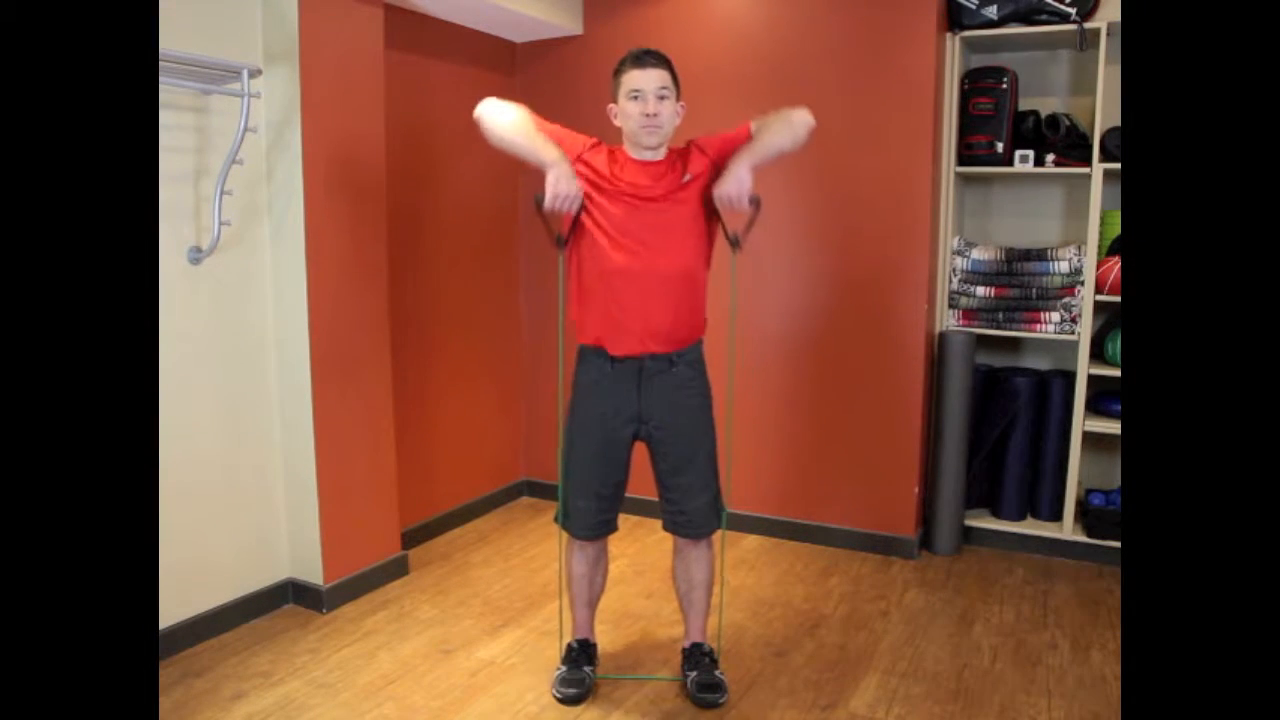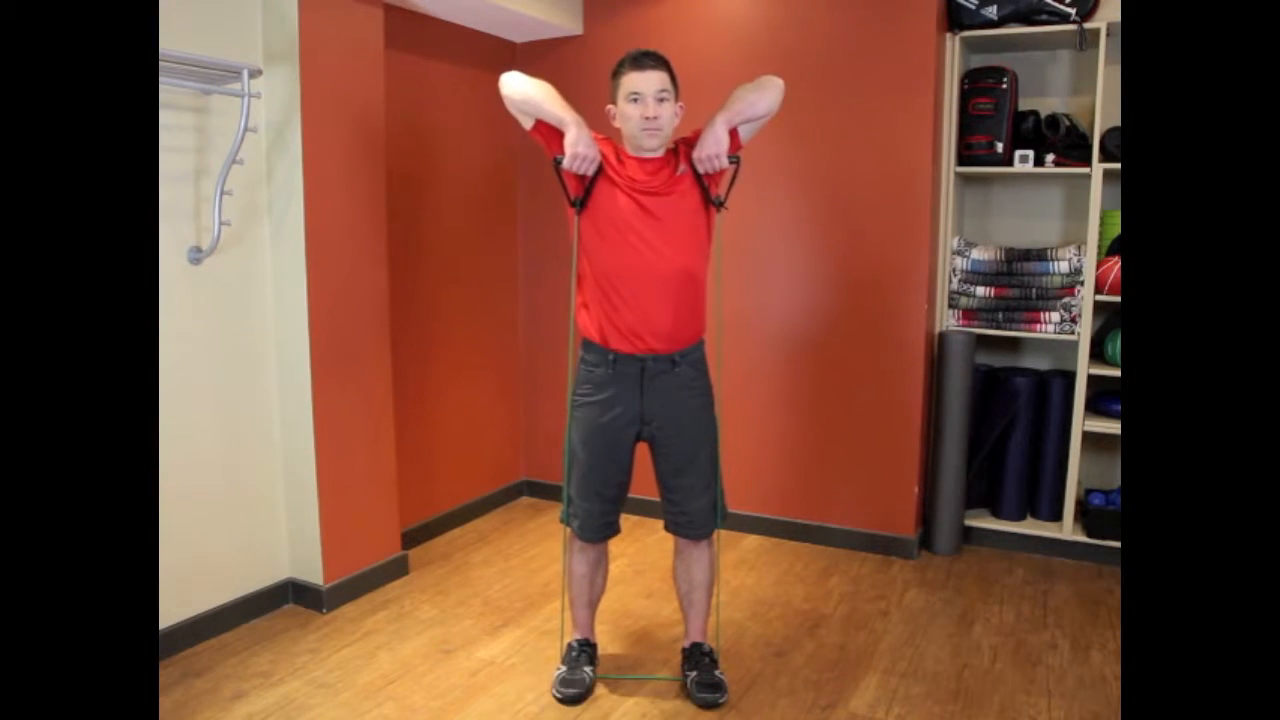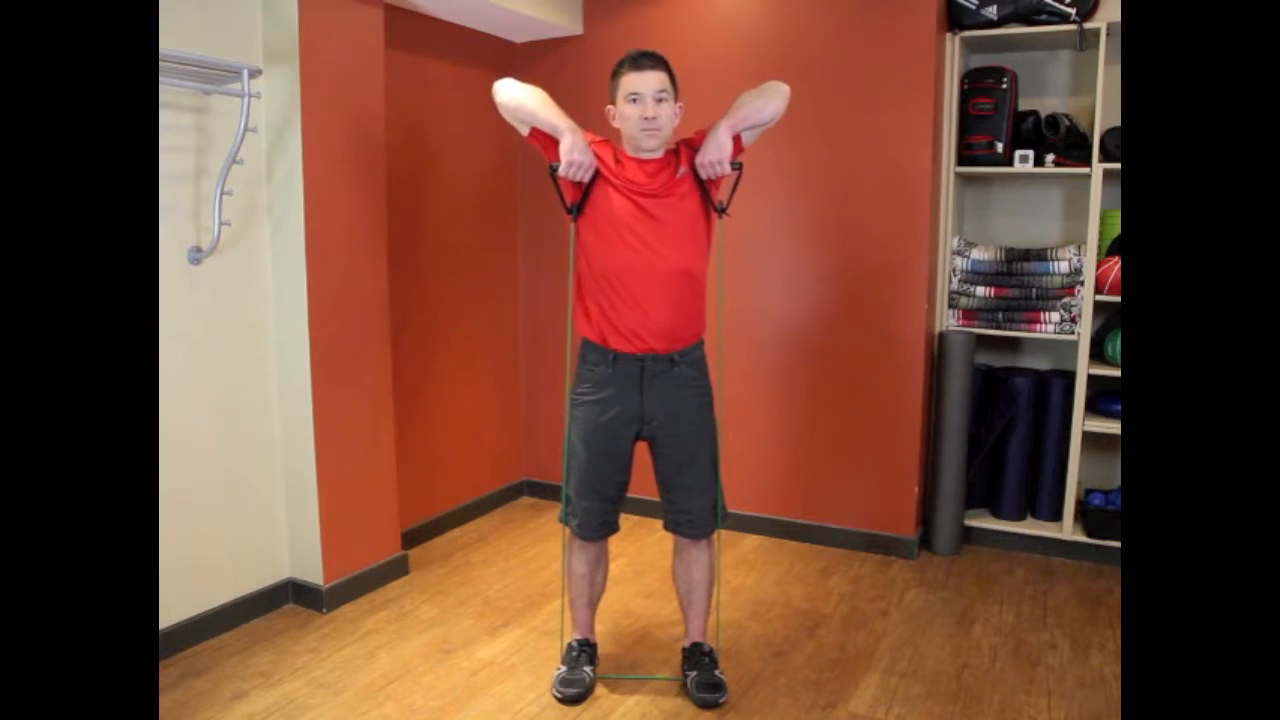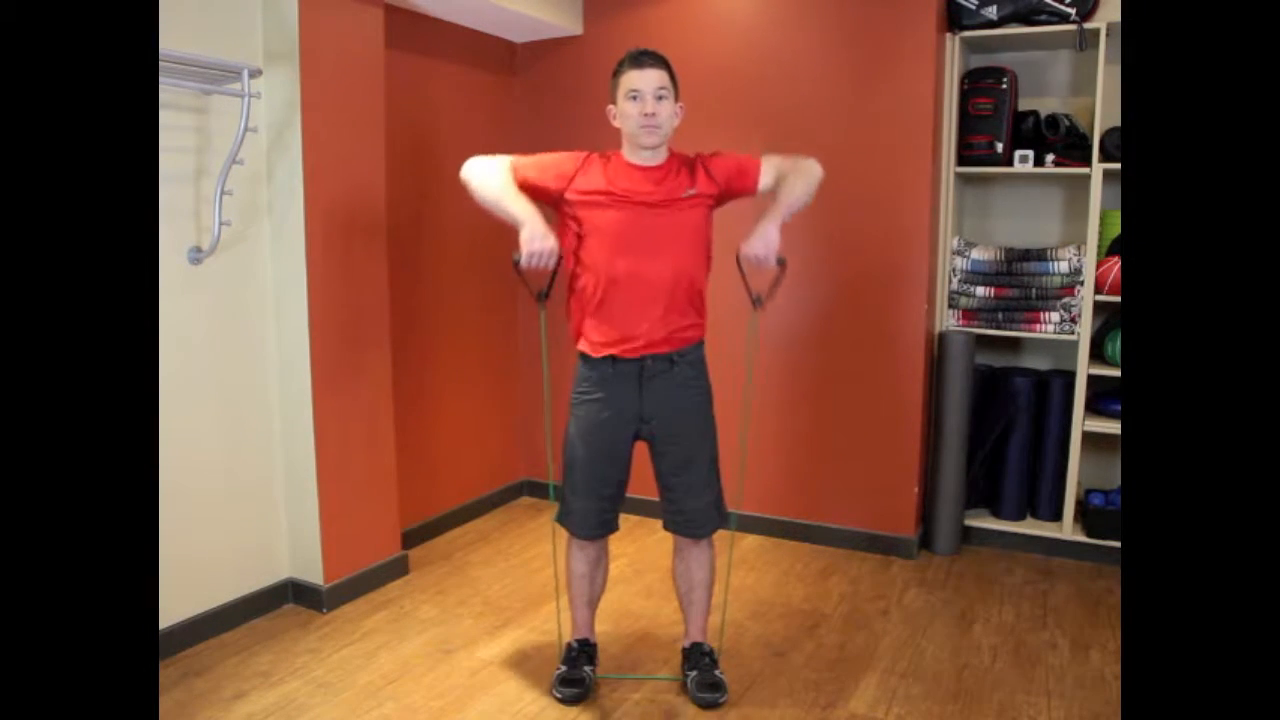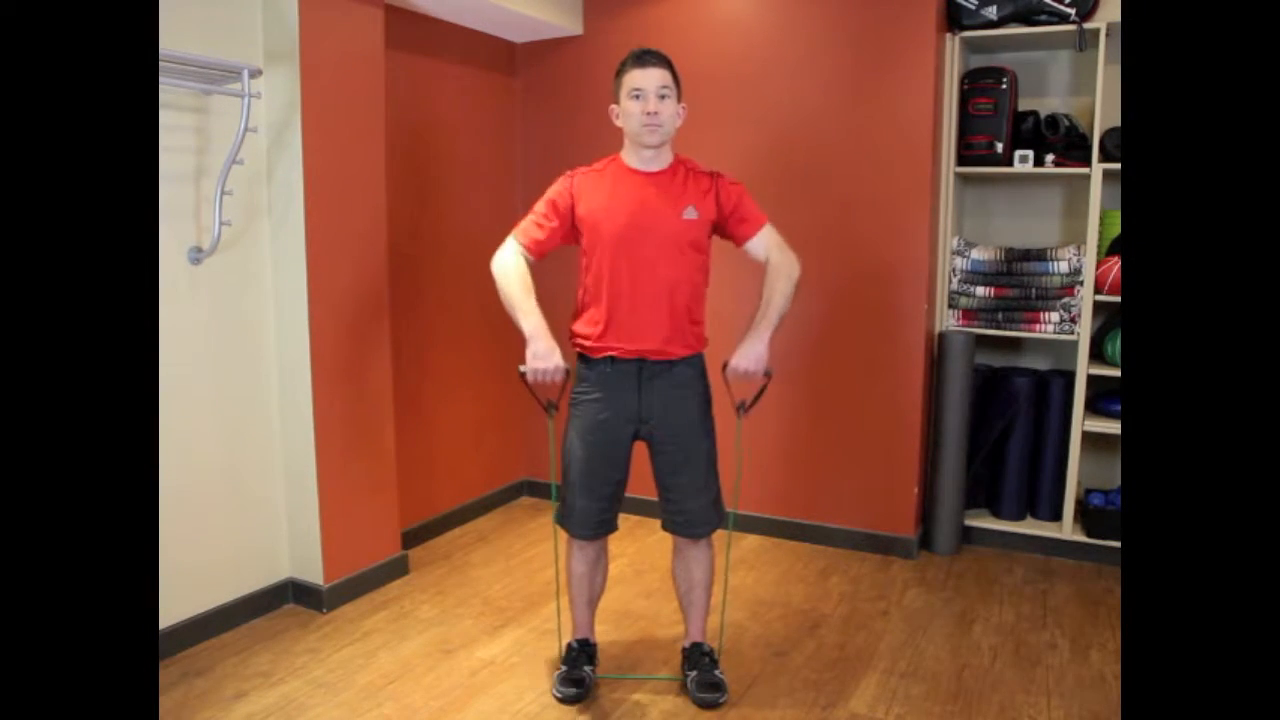
dt=0.4s
person 1, frame 1
left shoulder: (704, 164)
right shoulder: (582, 162)
left elbow: (798, 122)
right elbow: (492, 113)
left wrist: (743, 162)
right wrist: (551, 164)
left hip: (679, 373)
right hip: (601, 373)
left knee: (694, 522)
right knee: (586, 522)
left ankle: (696, 649)
right ankle: (581, 645)
person 1, frame 2
left shoulder: (698, 162)
right shoulder: (589, 161)
left elbow: (772, 89)
right elbow: (513, 85)
left wrist: (717, 128)
right wrist: (572, 127)
left hip: (682, 372)
right hip: (604, 371)
left knee: (695, 523)
right knee: (588, 522)
left ankle: (697, 650)
right ankle: (581, 646)
person 1, frame 3
left shoulder: (698, 163)
right shoulder: (590, 163)
left elbow: (777, 94)
right elbow: (507, 92)
left wrist: (722, 132)
right wrist: (567, 134)
left hip: (682, 371)
right hip: (603, 371)
left knee: (695, 522)
right knee: (588, 521)
left ankle: (697, 650)
right ankle: (581, 645)
person 1, frame 4
left shoulder: (708, 175)
right shoulder: (577, 175)
left elbow: (805, 171)
right elbow: (477, 171)
left wrist: (772, 223)
right wrist: (527, 221)
left hip: (680, 373)
right hip: (601, 376)
left knee: (694, 522)
right knee: (586, 522)
left ankle: (697, 649)
right ankle: (581, 645)
person 1, frame 5
left shoulder: (712, 189)
right shoulder: (579, 187)
left elbow: (783, 258)
right elbow: (508, 258)
left wrist: (759, 336)
right wrist: (536, 336)
left hip: (680, 378)
right hip: (599, 378)
left knee: (693, 524)
right knee: (585, 524)
left ankle: (696, 649)
right ankle: (581, 646)
